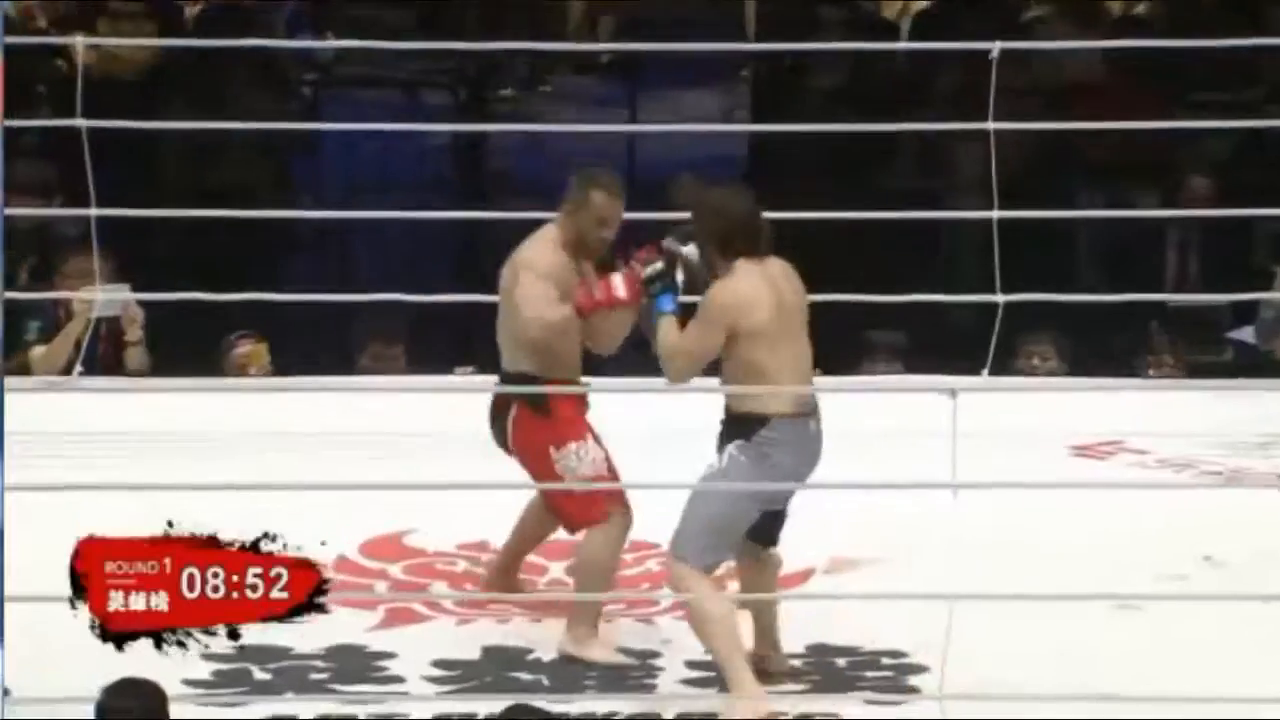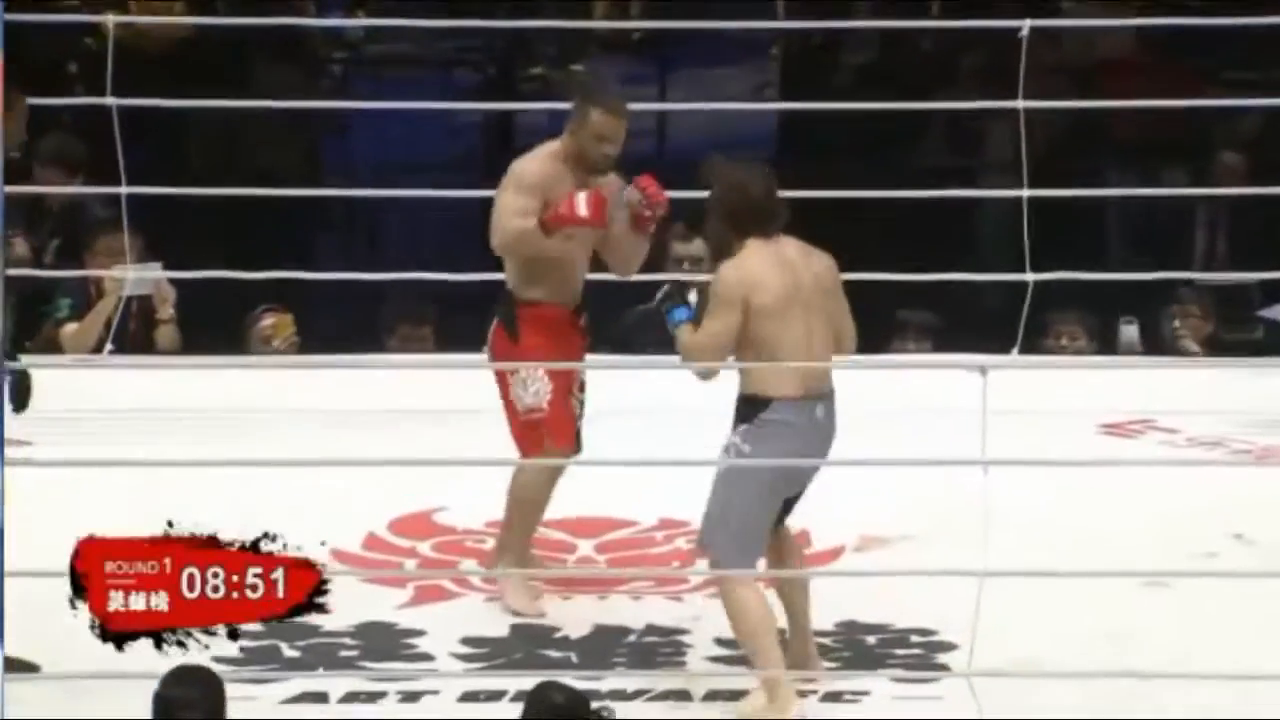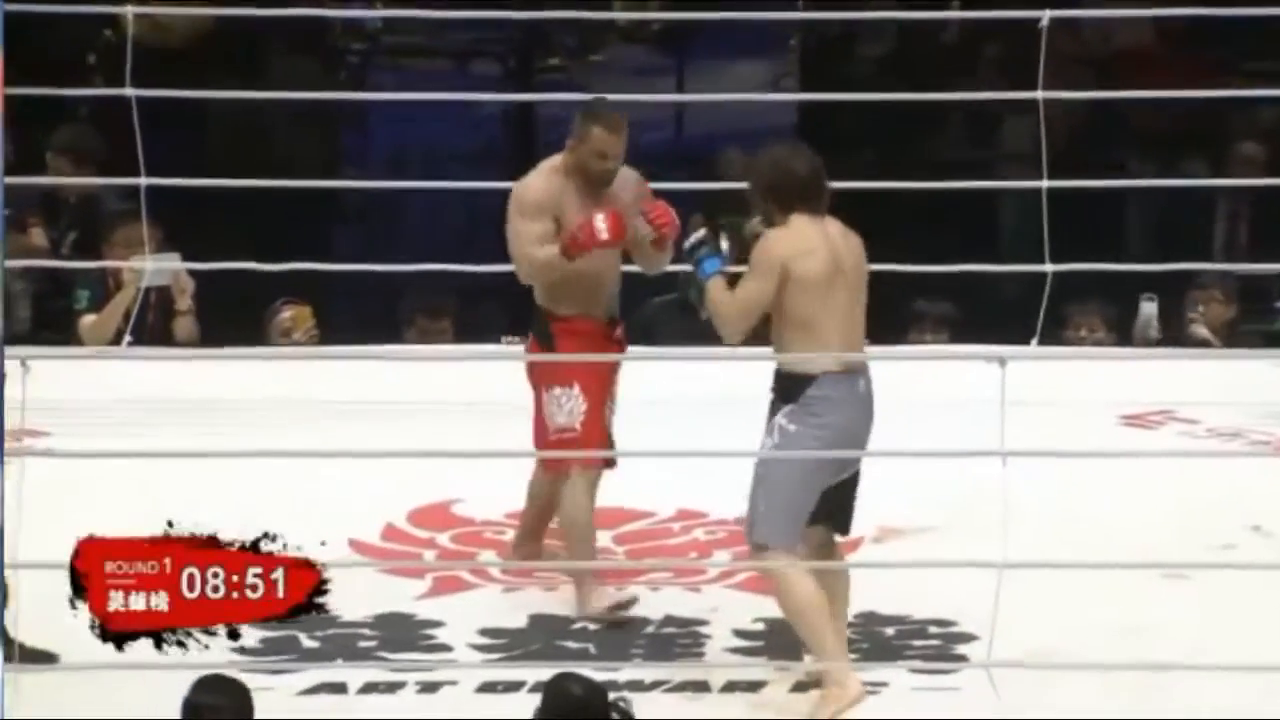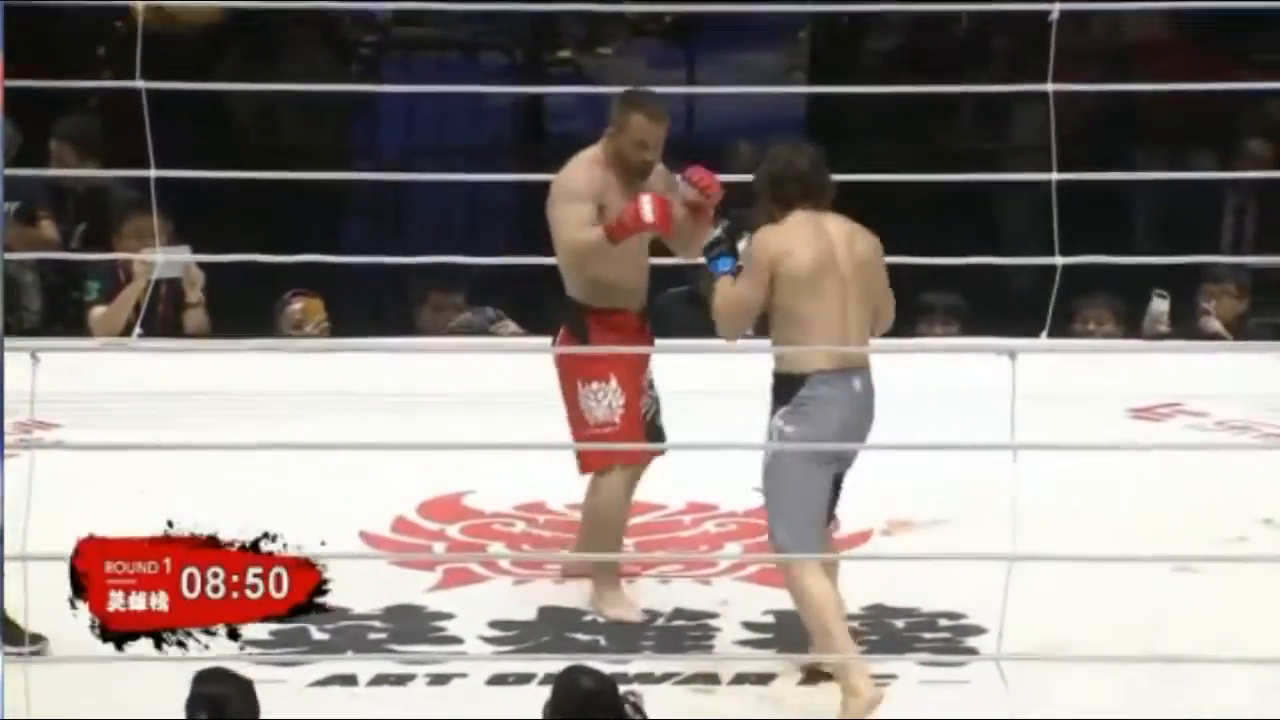
dt=0.4s
person 1, frame 1
left shoulder: (728, 294)
right shoulder: (786, 274)
left elbow: (678, 366)
left wrist: (662, 299)
left hip: (760, 443)
right hip: (801, 434)
left knee: (685, 568)
right knee: (752, 542)
right ankle: (768, 651)
person 1, frame 2
left shoulder: (736, 272)
right shoulder: (819, 262)
left elbow: (705, 362)
right elbow: (846, 340)
left wrist: (678, 313)
left hip: (771, 422)
right hip: (818, 416)
left knee: (729, 566)
right knee: (769, 527)
right ankle: (804, 651)
person 1, frame 3
left shoulder: (778, 245)
right shoulder: (848, 240)
left elbow: (731, 325)
left wrist: (707, 263)
left hip: (810, 401)
right hip: (855, 396)
left knee: (774, 548)
right knee: (820, 535)
right ankle: (835, 657)
person 1, frame 4
left shoulder: (771, 241)
right shoulder: (863, 239)
left elbow: (730, 325)
right elbow: (882, 320)
left wrist: (722, 262)
left hip: (806, 399)
right hip: (857, 392)
left knee: (796, 555)
right knee: (814, 525)
right ankle: (832, 646)
person 2, frame 1
left shoulder: (582, 265)
right shoulder: (543, 260)
left elbow: (603, 343)
right elbow: (534, 328)
left wrist: (629, 299)
right wrist: (589, 303)
left hip: (546, 401)
right hip: (535, 407)
left knee: (561, 497)
right knee: (609, 514)
left ankle: (500, 574)
right ankle: (583, 635)
person 2, frame 2
left shoulder: (610, 185)
right shoulder: (533, 172)
left elbow: (626, 266)
right elbow: (502, 240)
left wrist: (645, 220)
right wrist: (554, 218)
left hip: (568, 323)
right hip: (525, 325)
left knee: (553, 447)
right knee: (546, 447)
left ankle: (511, 548)
right ankle: (510, 567)
person 2, frame 3
left shoulder: (630, 186)
right shoulder: (538, 189)
left elbow: (652, 265)
right elbow: (527, 267)
left wrist: (661, 236)
right wrist: (576, 243)
left hip: (605, 334)
right hip: (560, 339)
left knee: (561, 455)
right knee: (582, 464)
left ankle: (527, 543)
right ankle: (588, 589)
person 2, frame 4
left shoulder: (656, 177)
right shoulder: (578, 179)
left elbow: (685, 246)
right elbow: (572, 253)
left wrist: (701, 208)
right wrist: (621, 227)
left hip: (632, 328)
right hip: (592, 334)
left knee: (635, 452)
right knee: (617, 461)
left ankle: (585, 553)
right ankle: (606, 589)
